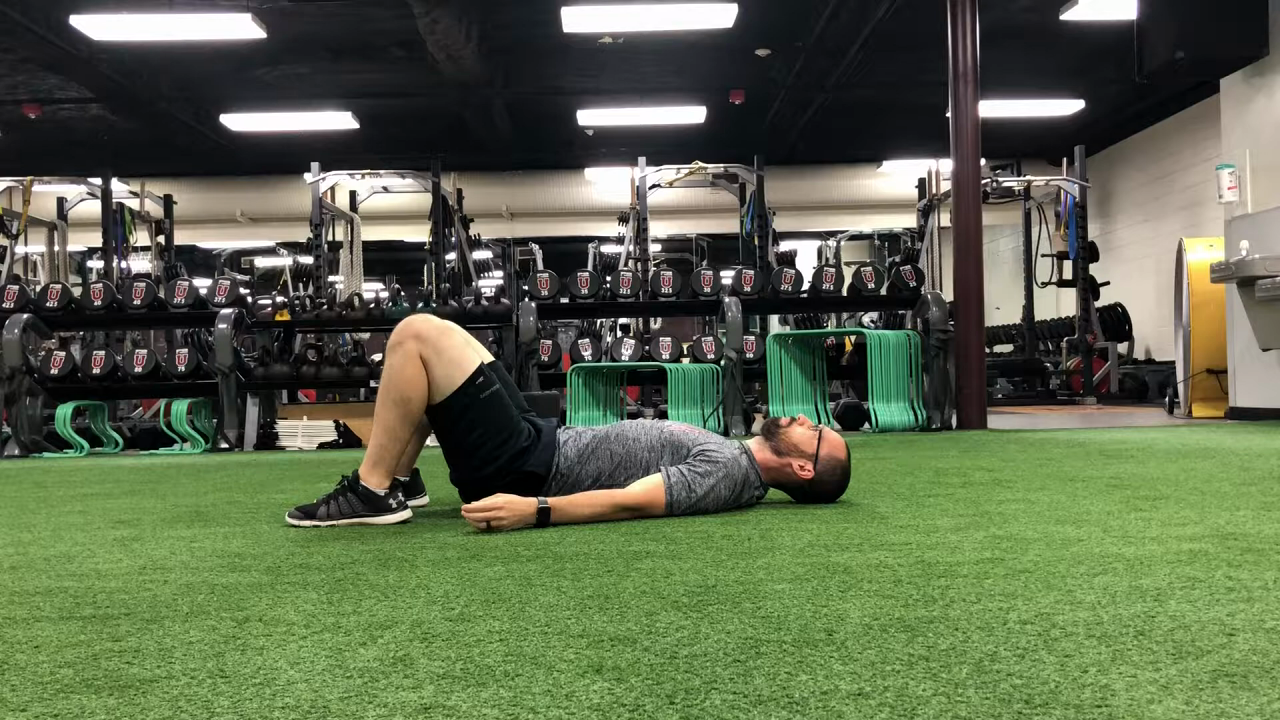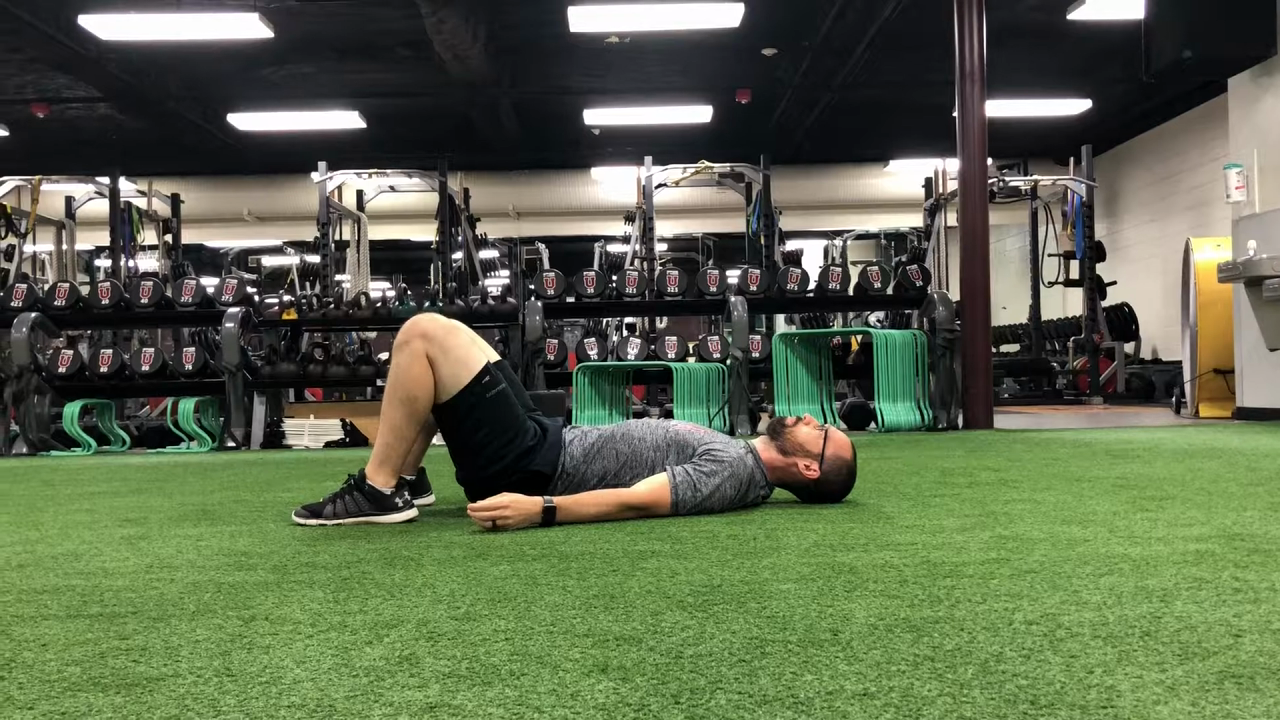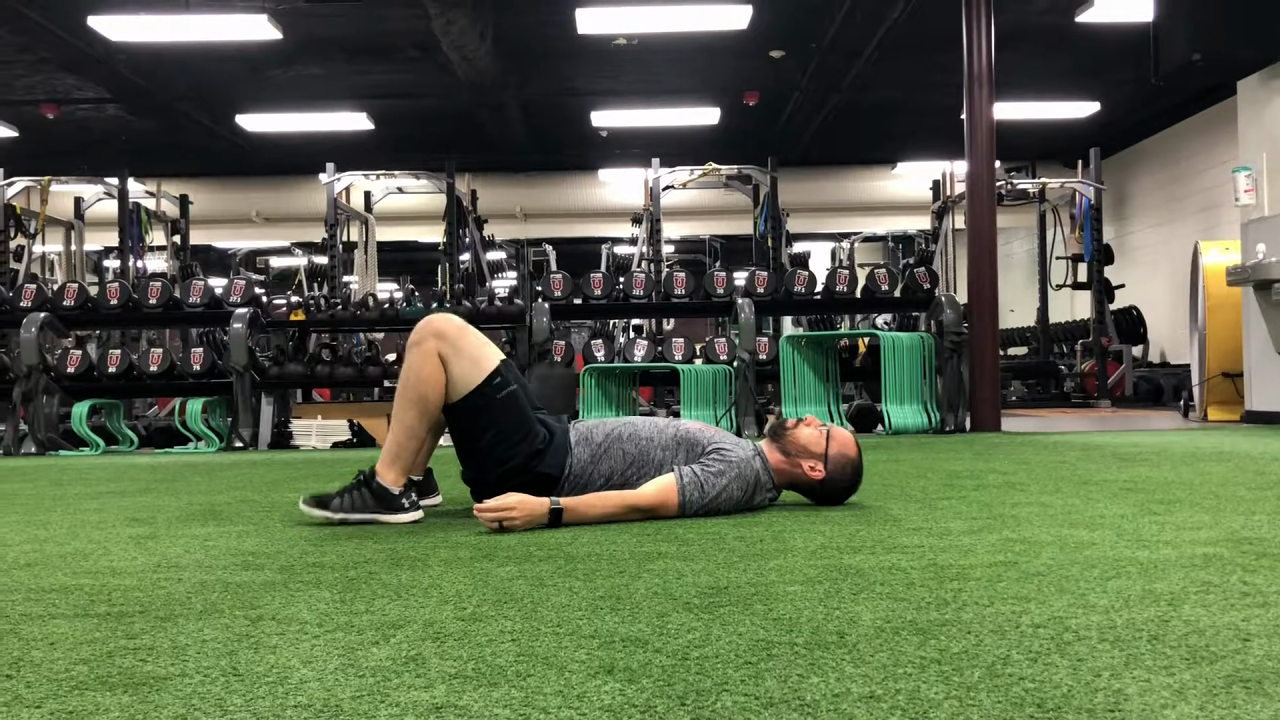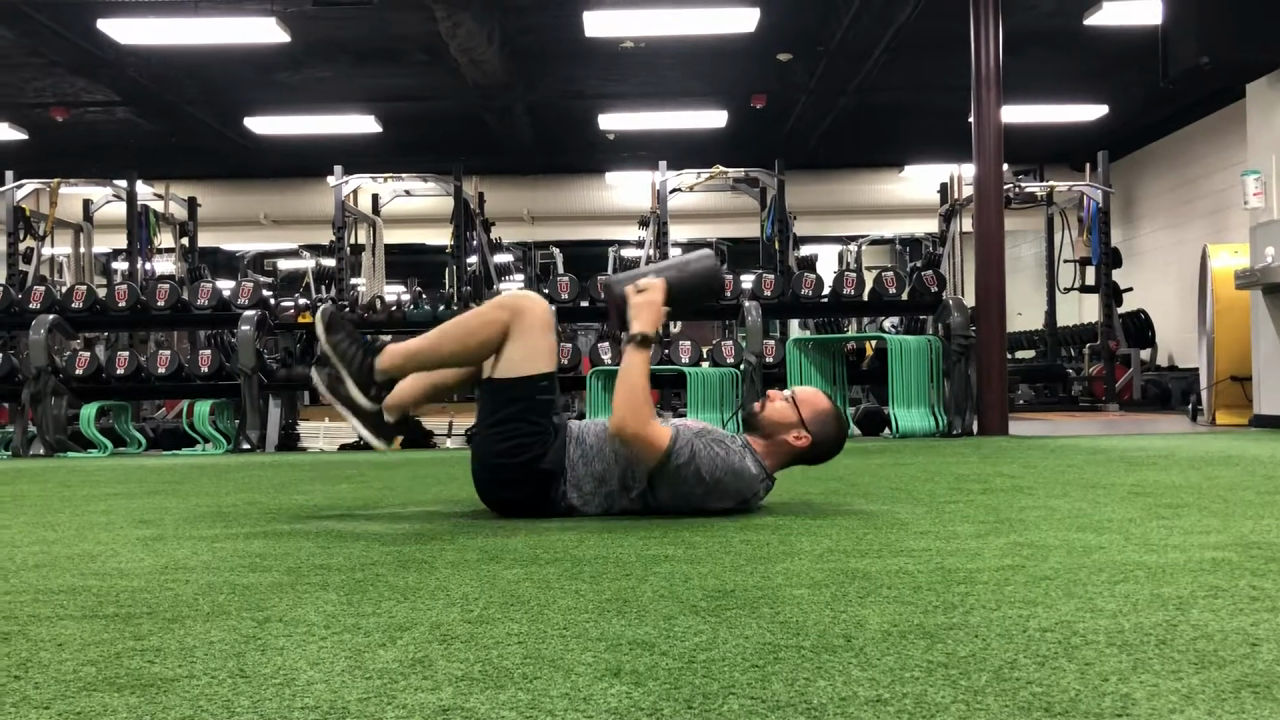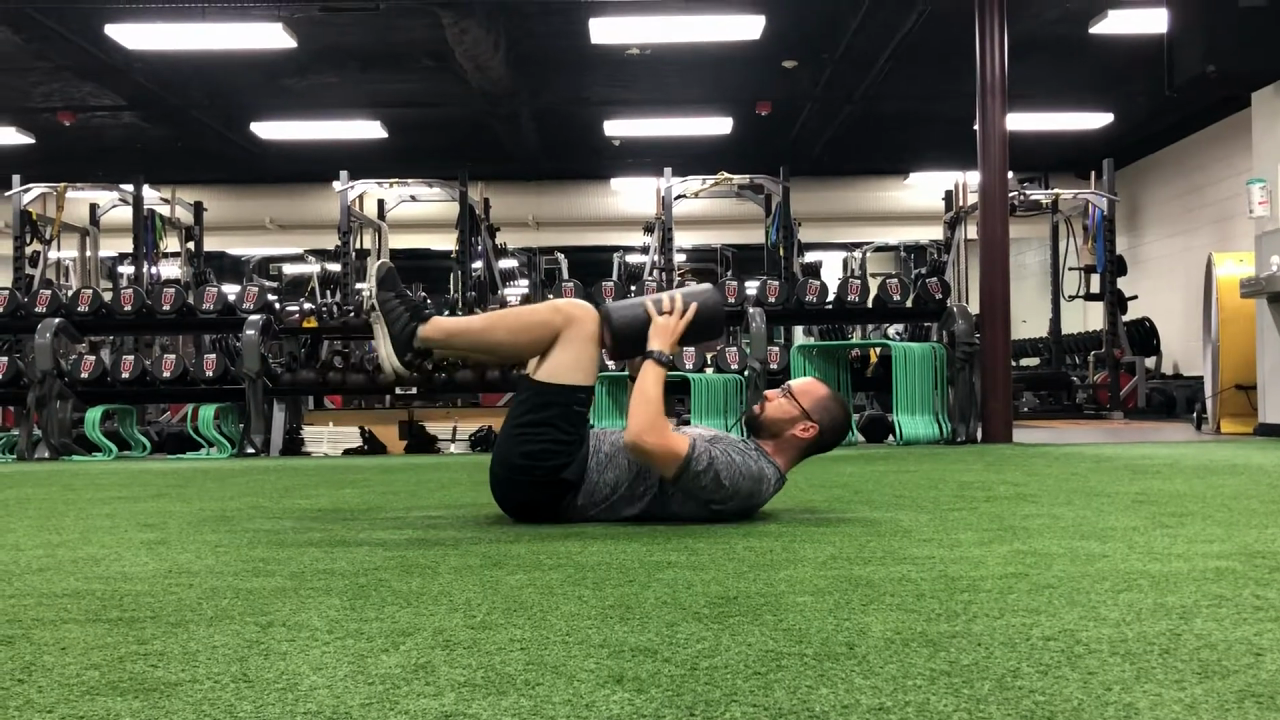
dt=0.5s
person 1, frame 1
left shoulder: (728, 472)
right shoulder: (727, 455)
left elbow: (629, 502)
left wrist: (533, 509)
left hip: (524, 468)
right hip: (544, 442)
left knee: (417, 334)
right knee: (434, 337)
left ankle: (372, 490)
right ankle: (398, 478)
person 1, frame 2
left shoulder: (734, 471)
right shoulder: (735, 456)
left elbow: (634, 501)
left wrist: (537, 507)
left hip: (527, 468)
right hip: (551, 440)
left knee: (423, 333)
right knee: (442, 334)
left ankle: (379, 491)
right ankle: (405, 477)
person 1, frame 3
left shoulder: (741, 473)
right shoulder: (742, 457)
left elbow: (639, 503)
left wrist: (545, 509)
left hip: (537, 468)
right hip: (560, 442)
left knee: (436, 332)
right knee: (451, 346)
left ankle: (387, 487)
right ankle: (410, 480)
person 1, frame 4
left shoulder: (731, 469)
right shoulder: (735, 457)
left elbow: (628, 426)
right elbow: (644, 424)
left wrist: (640, 332)
right wrist: (643, 335)
left hip: (527, 473)
right hip: (541, 467)
left knee: (524, 307)
right knee: (497, 336)
left ankle: (376, 370)
right ankle: (384, 410)
person 1, frame 5
left shoulder: (745, 476)
right shoulder: (744, 456)
left elbow: (642, 439)
right elbow: (657, 433)
left wrist: (658, 350)
right wrist: (647, 353)
left hip: (540, 478)
right hip: (551, 476)
left knee: (575, 316)
right knee: (556, 333)
left ankle: (416, 334)
right ankle: (418, 343)
